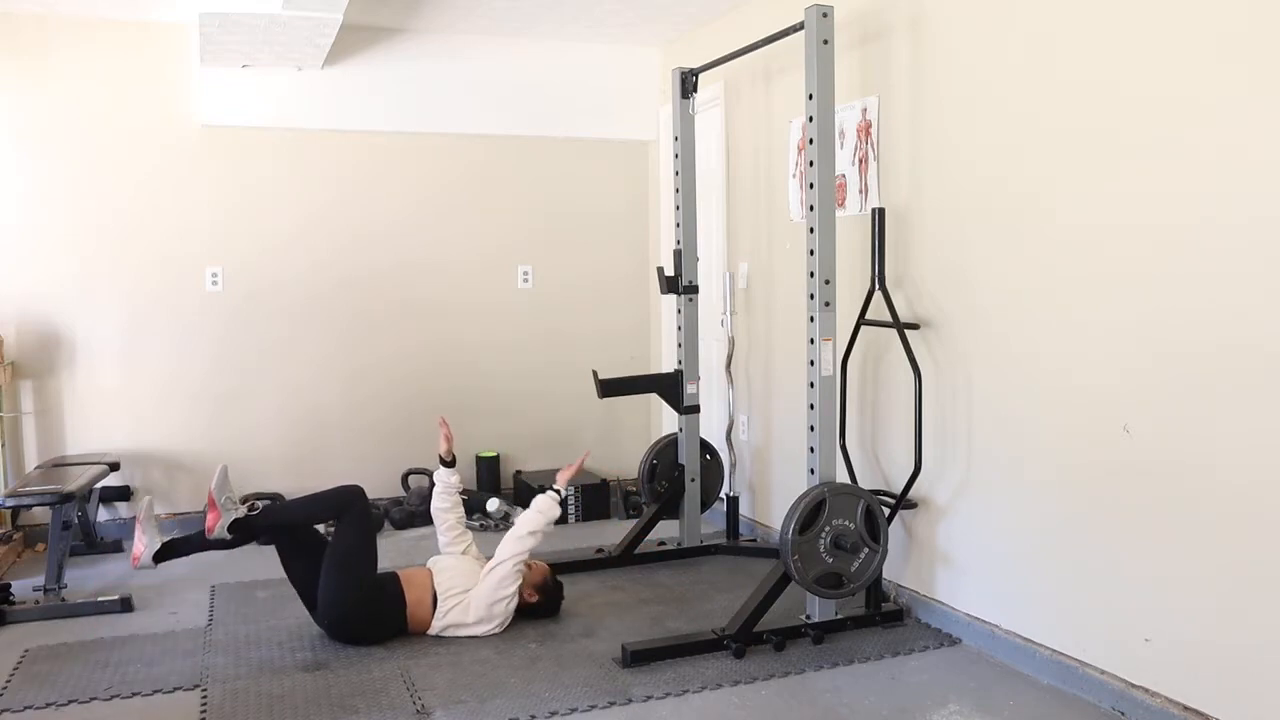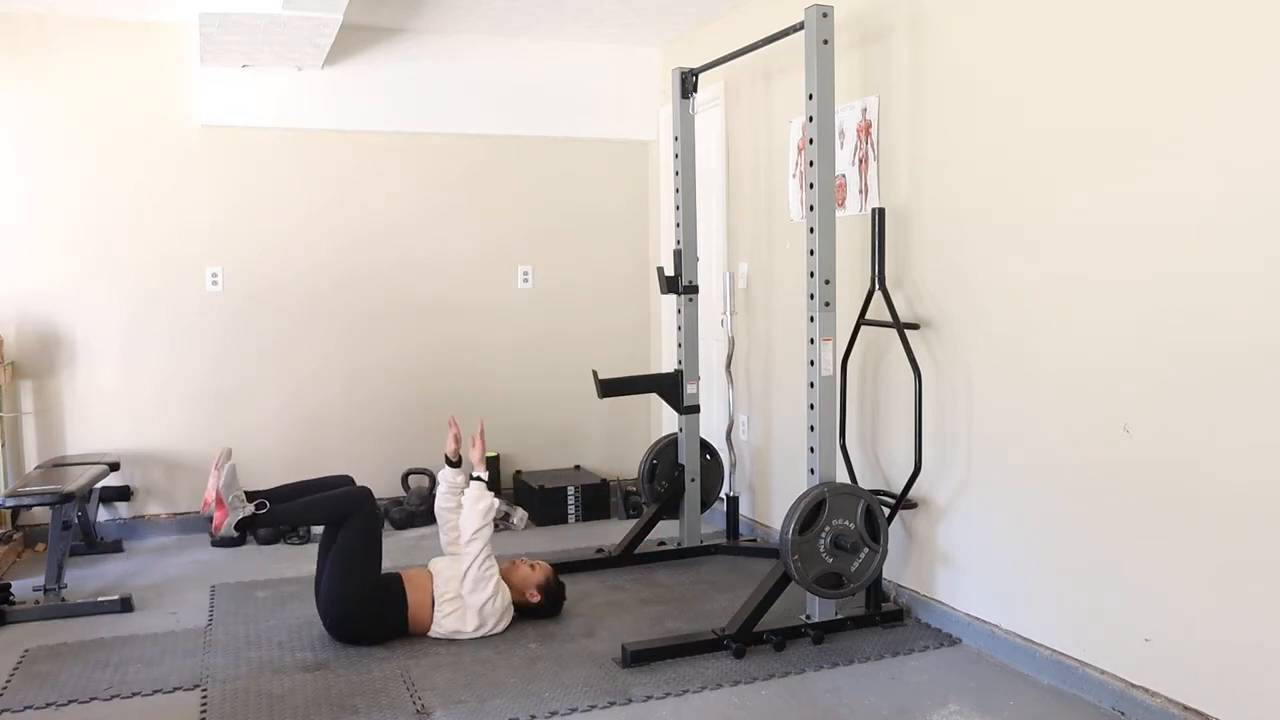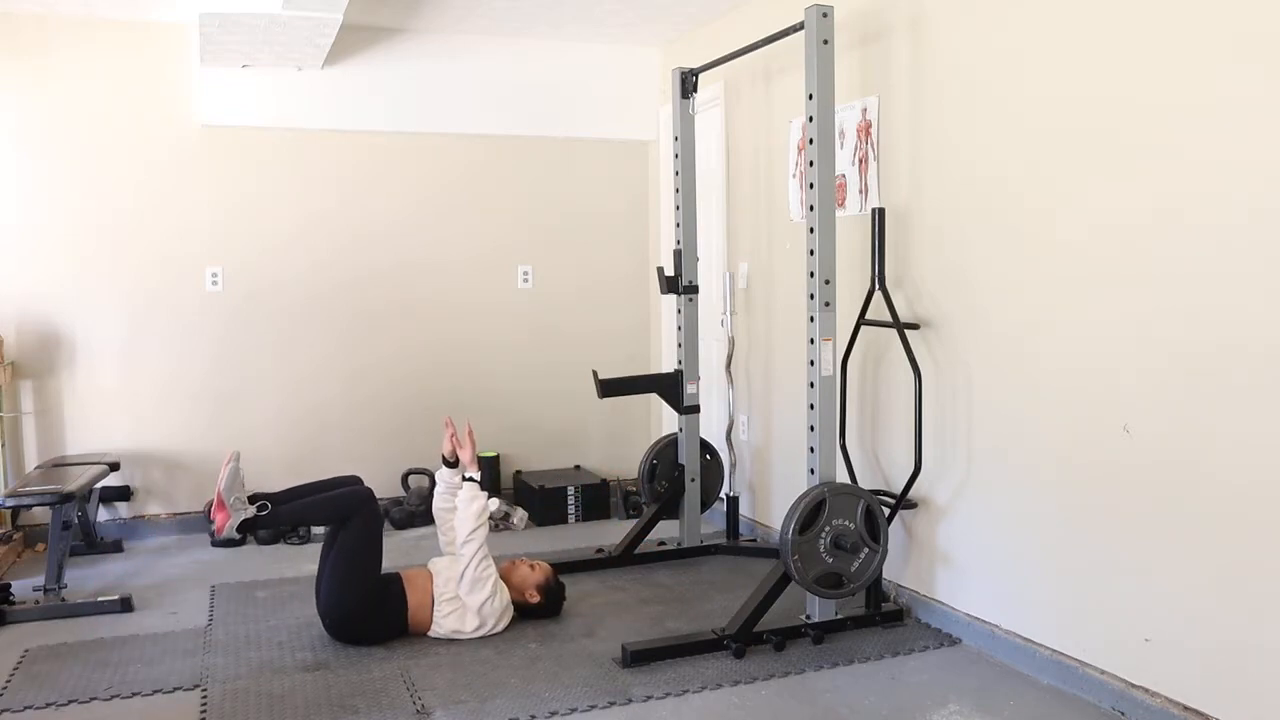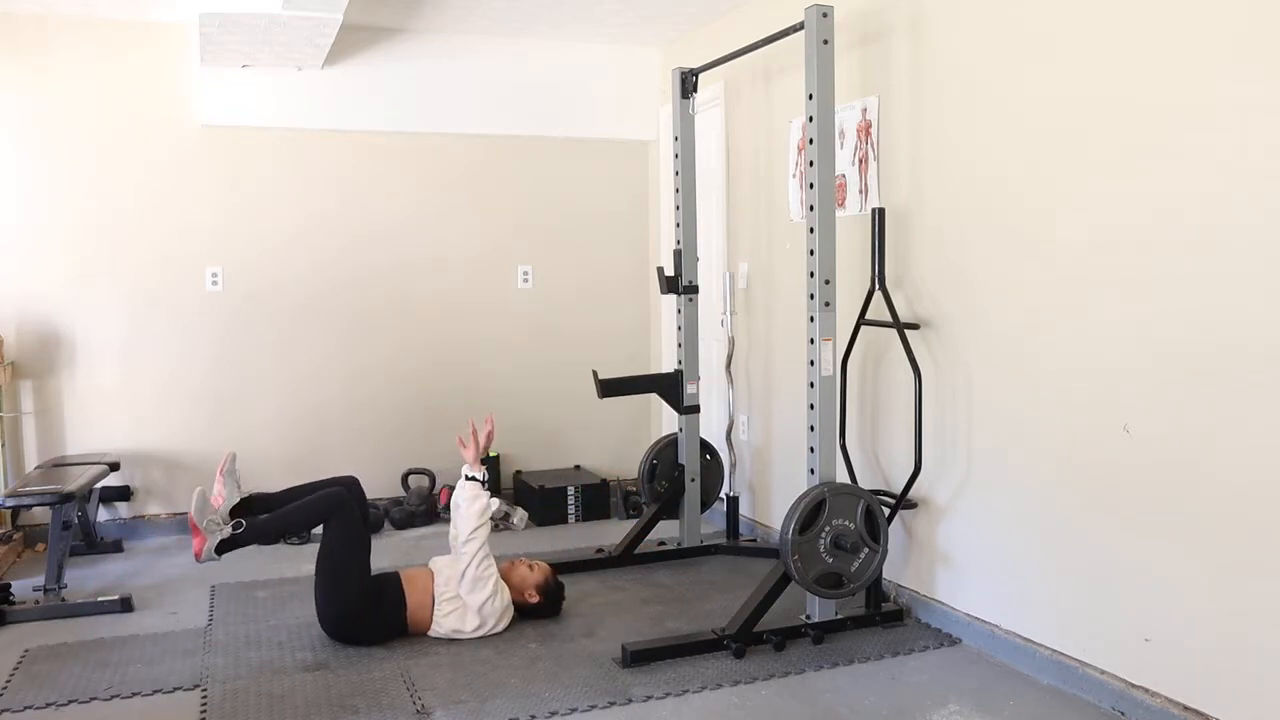
dt=0.5s
person 1, frame 1
left shoulder: (495, 607)
right shoulder: (474, 567)
left elbow: (518, 542)
right elbow: (450, 524)
left wrist: (556, 491)
right wrist: (447, 461)
left hip: (356, 614)
right hip: (348, 605)
left knee: (353, 498)
right knee: (274, 526)
left ankle: (239, 519)
right ankle: (160, 551)
person 1, frame 2
left shoulder: (494, 605)
right shoulder: (482, 578)
left elbow: (476, 540)
right elbow: (456, 532)
left wrist: (479, 472)
right wrist: (453, 463)
left hip: (355, 614)
right hip: (351, 602)
left knee: (360, 500)
right knee: (344, 486)
left ankle: (243, 519)
right ankle: (244, 504)
person 1, frame 3
left shoulder: (493, 605)
right shoulder: (482, 579)
left elbow: (471, 541)
right elbow: (451, 528)
left wrist: (471, 472)
right wrist: (450, 463)
left hip: (355, 614)
right hip: (348, 600)
left knee: (361, 499)
right knee: (353, 486)
left ankle: (245, 519)
right ankle: (249, 506)
person 1, frame 4
left shoulder: (495, 604)
right shoulder: (484, 581)
left elbow: (474, 542)
right elbow: (466, 535)
left wrist: (475, 470)
right wrist: (476, 462)
left hip: (355, 616)
right hip: (362, 600)
left knee: (337, 502)
right knee: (348, 488)
left ankle: (223, 540)
right ankle: (236, 506)
